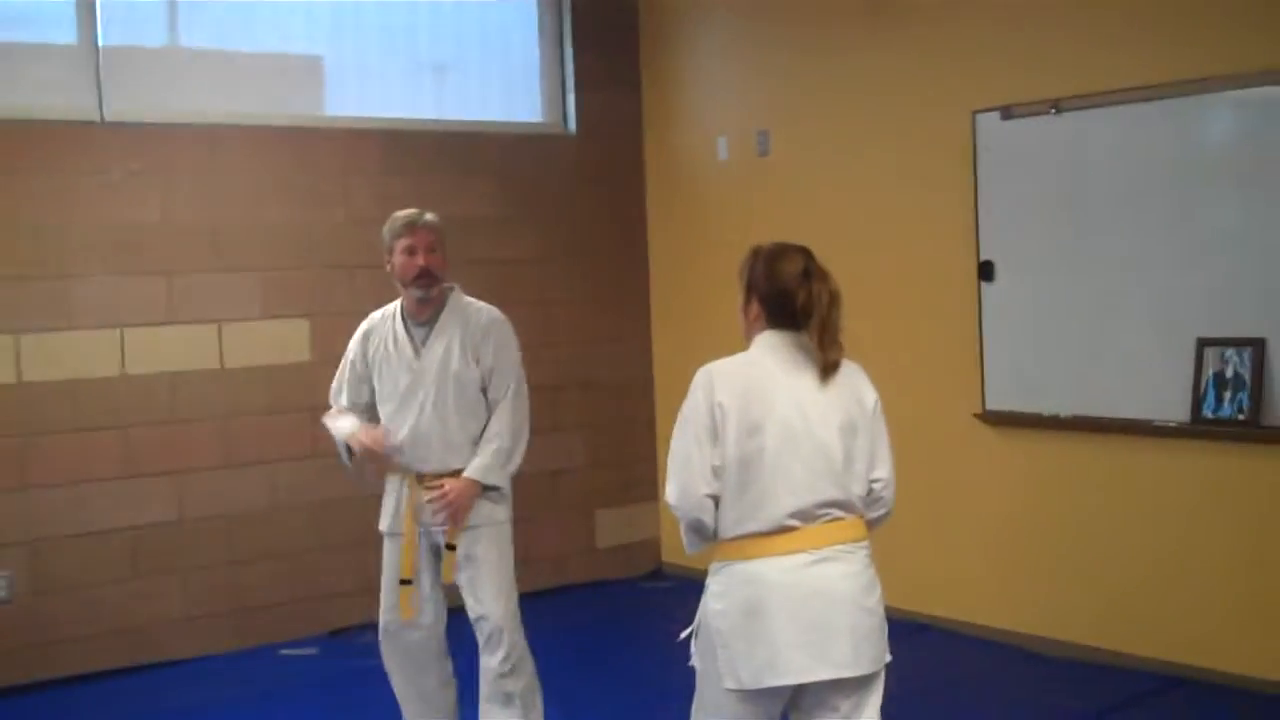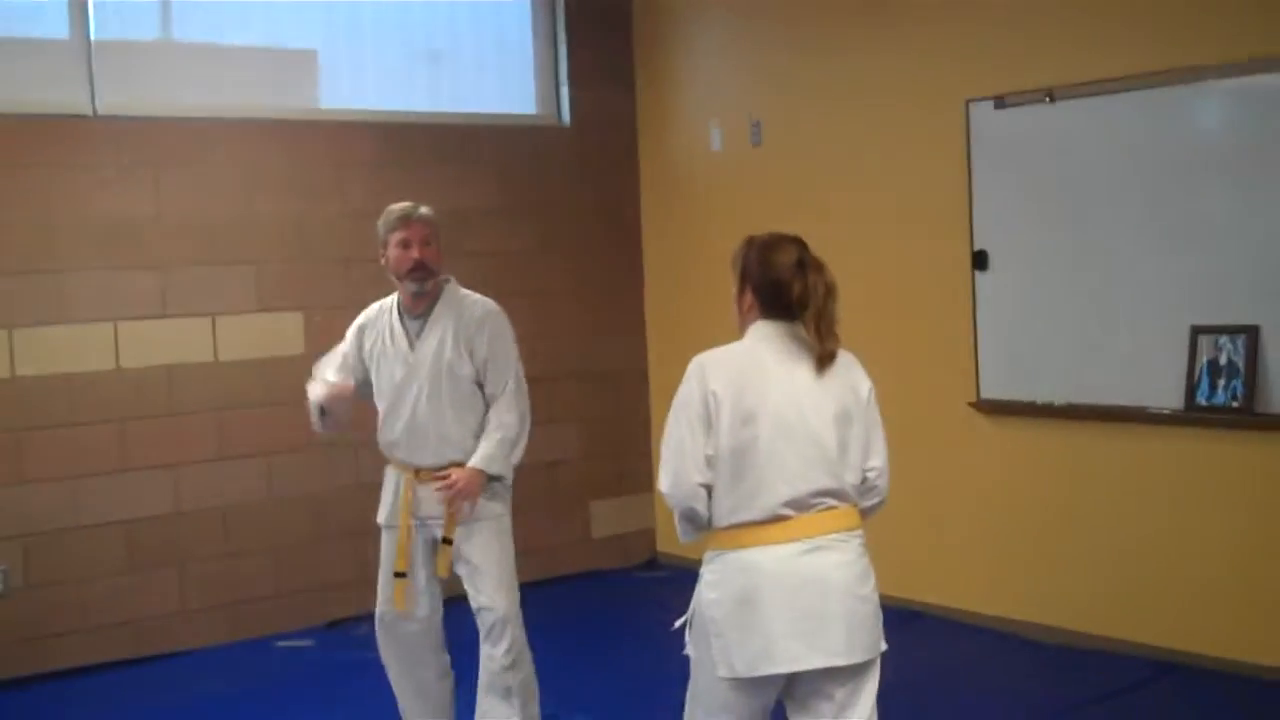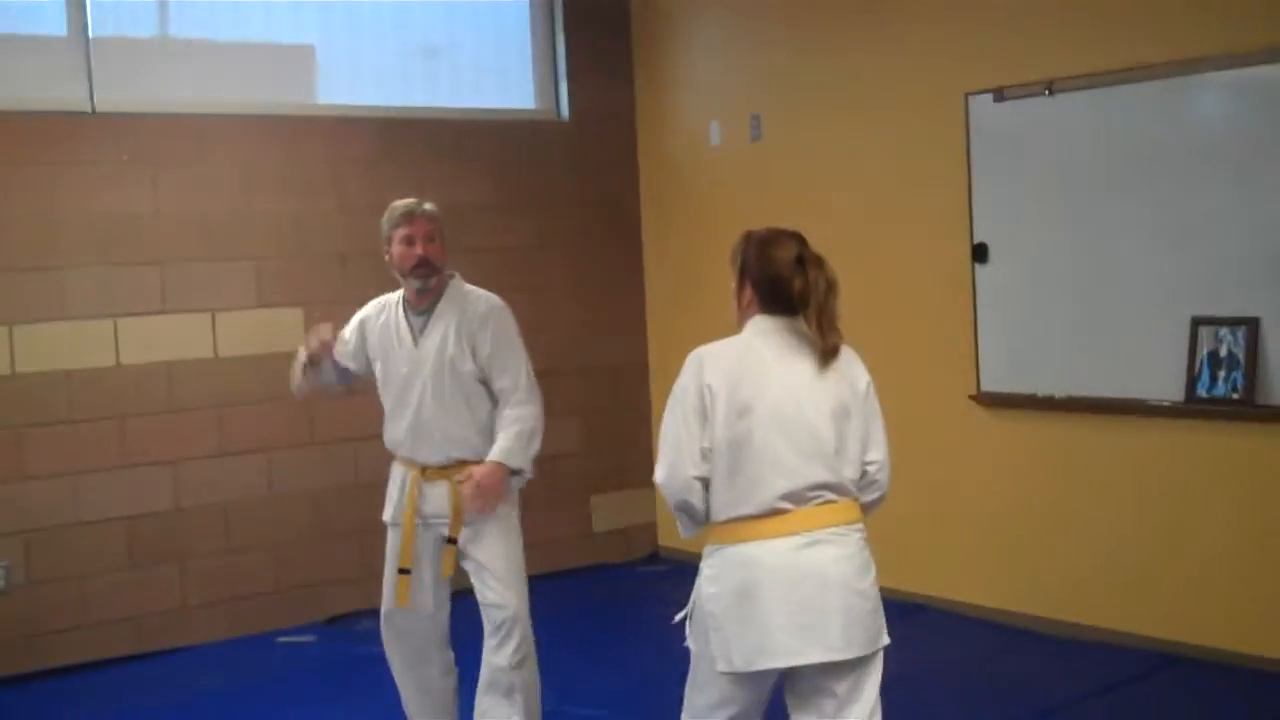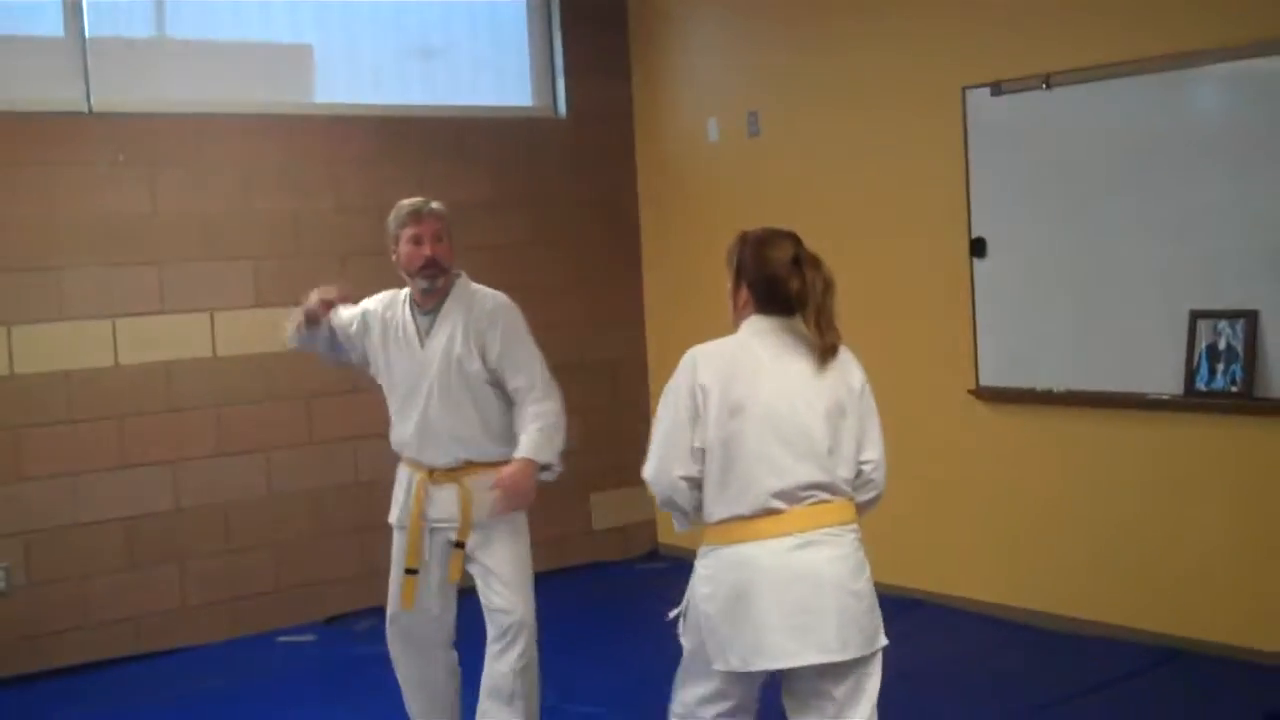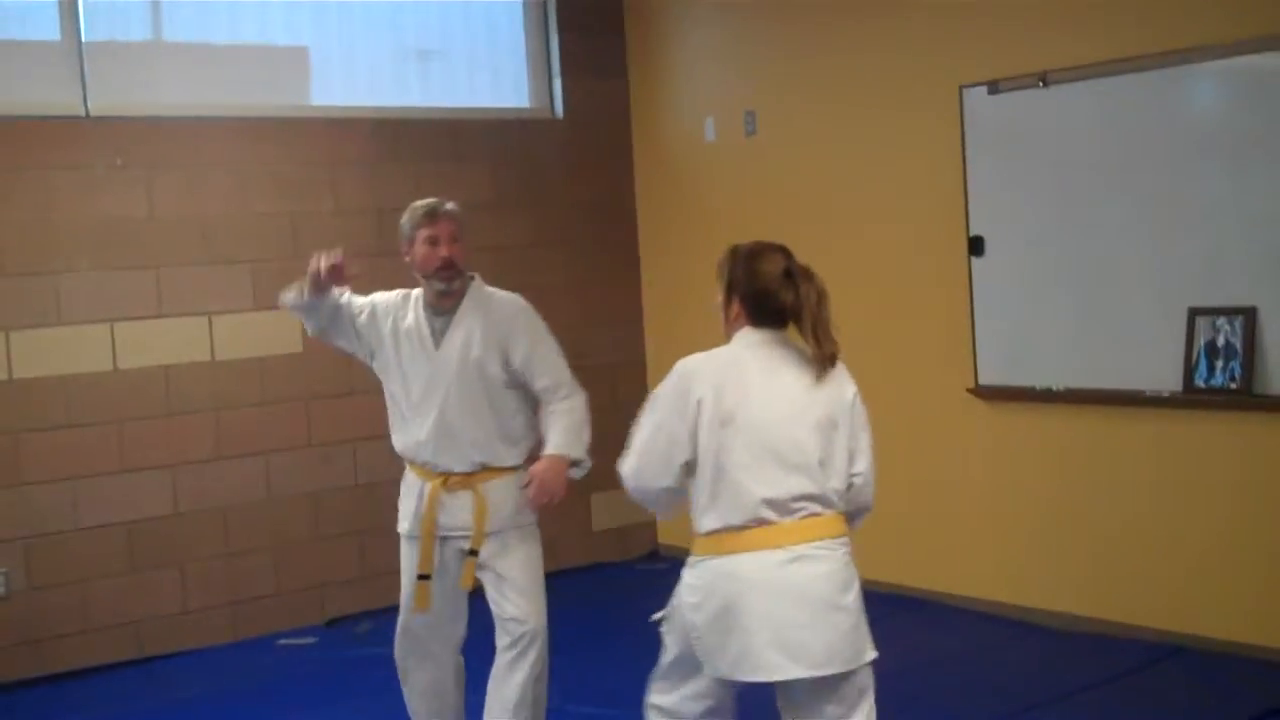
dt=0.1s
person 1, frame 1
left shoulder: (485, 323)
right shoulder: (373, 333)
left elbow: (511, 414)
right elbow: (344, 404)
left wrist: (472, 480)
right wrist: (355, 434)
left hip: (474, 498)
right hip: (405, 499)
left knee: (498, 623)
right knee: (405, 630)
person 1, frame 2
left shoulder: (480, 315)
right shoulder: (371, 325)
left elbow: (511, 406)
right elbow: (329, 377)
left wrist: (480, 470)
right wrist: (327, 395)
left hip: (472, 491)
right hip: (404, 492)
left knee: (498, 616)
right knee: (402, 623)
person 1, frame 3
left shoulder: (484, 311)
right shoulder: (375, 319)
left elbow: (521, 398)
right elbow: (327, 371)
left wrist: (504, 463)
right wrist: (314, 352)
left hip: (480, 489)
right hip: (411, 489)
left knee: (507, 613)
right knee: (406, 620)
person 1, frame 4
left shoulder: (492, 311)
right shoulder: (377, 315)
left elbow: (538, 396)
right elbow: (320, 340)
left wrist: (530, 461)
right wrist: (313, 315)
left hip: (489, 491)
right hip: (418, 491)
left knee: (511, 618)
right knee: (413, 623)
person 1, frame 5
left shoulder: (509, 314)
right shoulder: (386, 317)
left elbow: (563, 394)
right elbow: (321, 315)
left wrist: (560, 455)
right wrist: (316, 283)
left hip: (501, 499)
right hip: (428, 500)
left knee: (524, 628)
right knee: (424, 633)
person 2, frame 1
left shoulder: (720, 381)
right shoulder: (853, 381)
left elbow: (691, 499)
right elbow: (879, 494)
left hip: (753, 592)
right hip: (843, 584)
person 2, frame 2
left shoulder: (713, 370)
right shoulder: (847, 370)
left elbow: (684, 489)
right elbow: (873, 483)
left hip: (747, 580)
right hip: (837, 572)
person 2, frame 3
left shoulder: (711, 365)
right shoulder: (846, 365)
left elbow: (679, 481)
right elbow: (874, 477)
left hip: (747, 571)
right hip: (835, 565)
person 2, frame 4
left shoulder: (705, 364)
right shoulder: (841, 364)
left elbow: (669, 480)
right elbow: (870, 477)
left hip: (741, 571)
right hip: (831, 563)
person 2, frame 5
left shoulder: (697, 376)
right shoulder: (832, 378)
left elbow: (646, 479)
right elbow: (858, 488)
left wrist: (701, 491)
left hip: (728, 579)
right hip: (819, 575)
